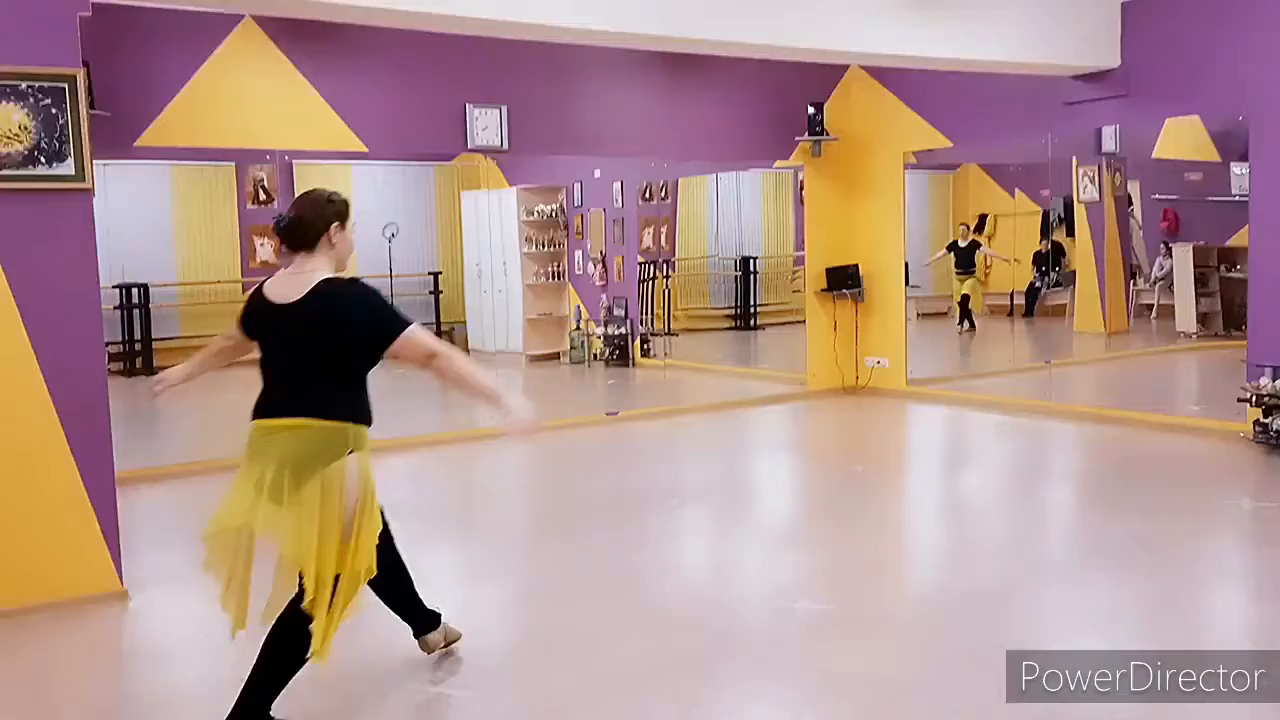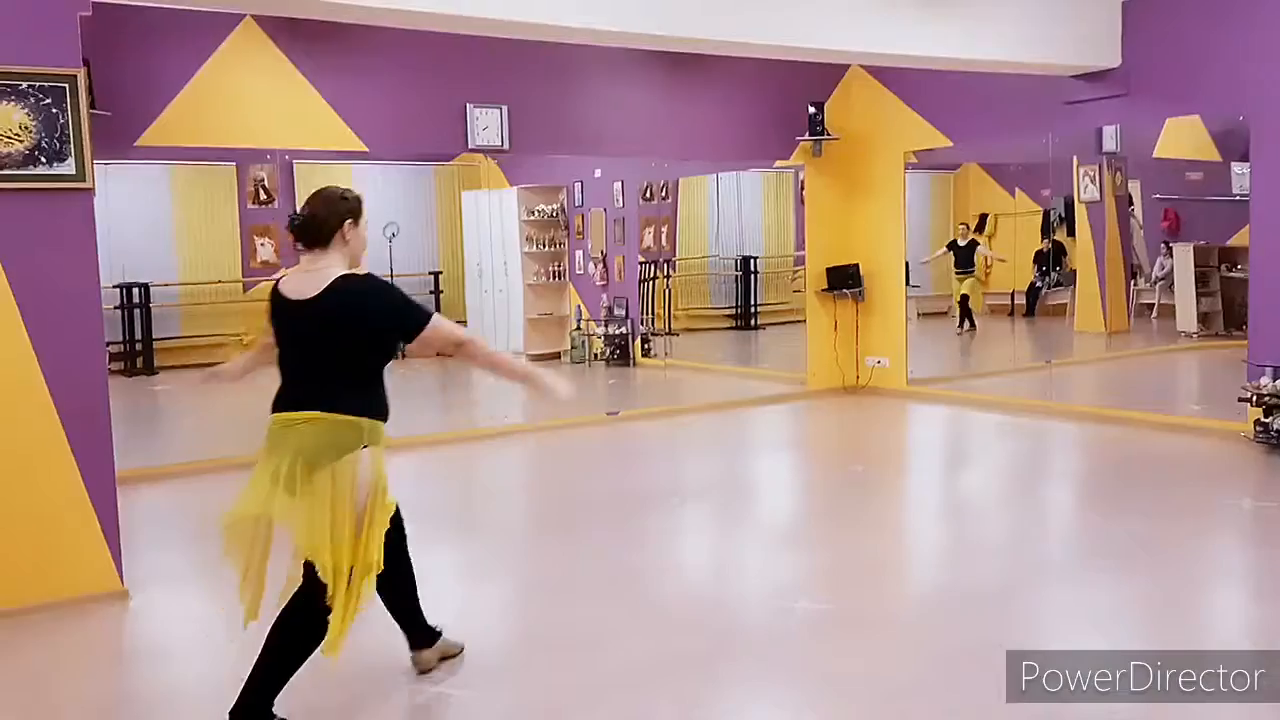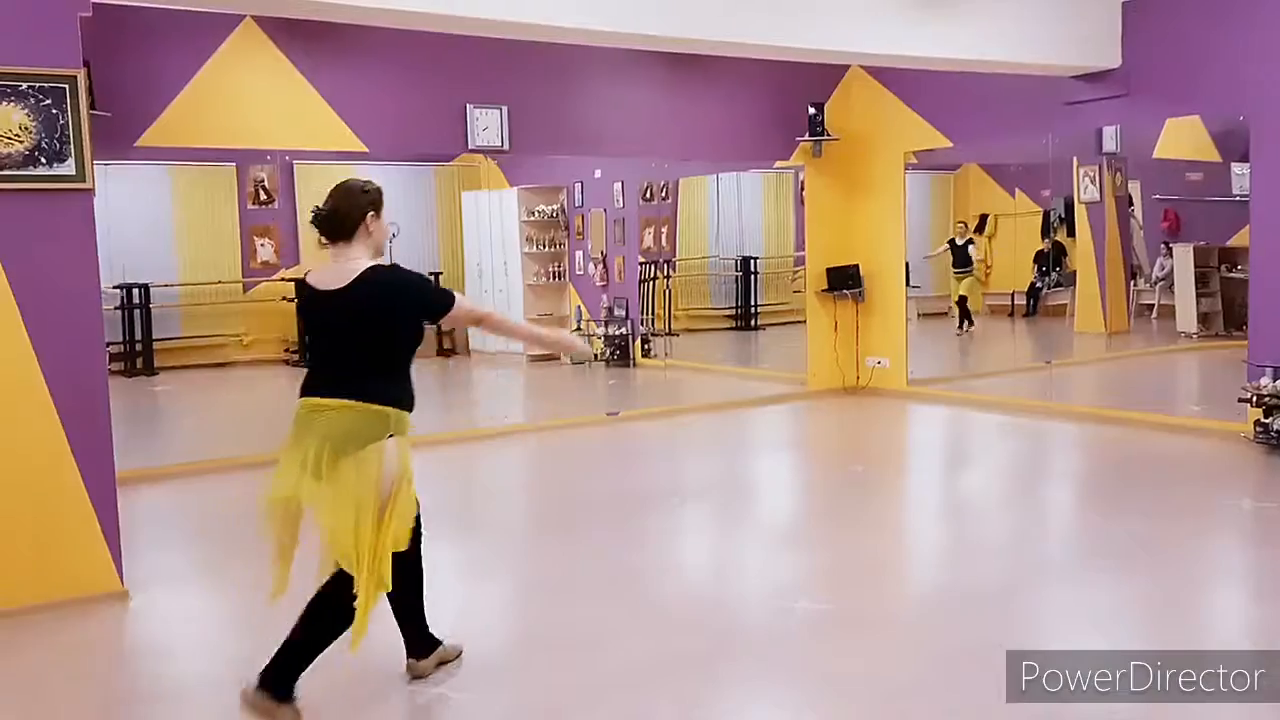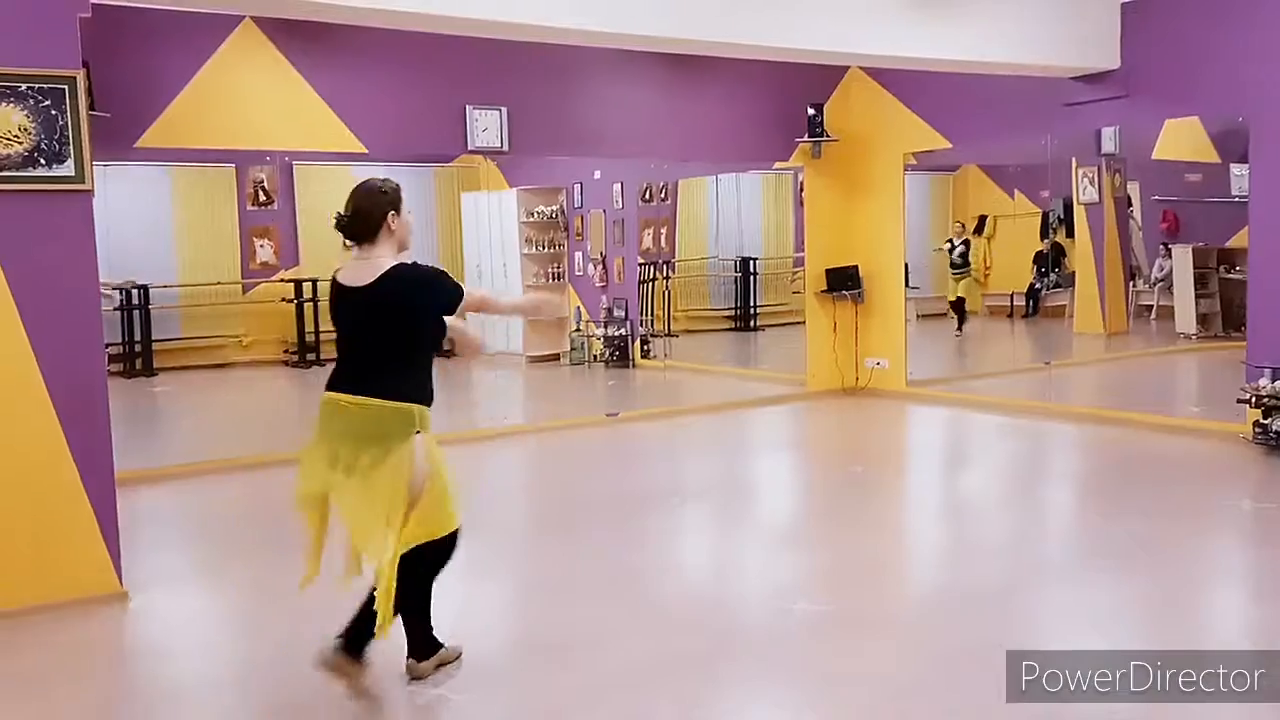
dt=0.1s
person 1, frame 1
left shoulder: (265, 294)
right shoulder: (347, 299)
left elbow: (229, 345)
right elbow: (431, 353)
left wrist: (183, 372)
right wrist: (500, 395)
left hip: (272, 444)
right hip: (327, 454)
left knee: (370, 541)
right knee: (319, 586)
left ankle: (428, 626)
person 1, frame 2
left shoulder: (284, 290)
right shoulder: (371, 295)
left elbow: (275, 345)
right elbow: (457, 341)
left wrist: (239, 365)
right wrist: (536, 376)
left hip: (293, 438)
right hip: (342, 447)
left knee: (388, 538)
right knee: (327, 581)
left ankle: (424, 640)
person 1, frame 3
left shoulder: (311, 285)
right shoulder: (393, 284)
right elbow: (472, 316)
right wrist: (543, 335)
left hip: (318, 426)
right hip: (368, 434)
left knee: (401, 536)
right knee: (365, 560)
left ankle: (422, 646)
person 1, frame 4
left shoulder: (343, 281)
right shoulder: (415, 281)
right elbow: (475, 301)
left wrist: (450, 330)
right wrist: (522, 304)
left hip: (341, 421)
right hip: (391, 429)
left knee: (415, 533)
right knee: (437, 536)
left ankle: (423, 649)
right ankle: (350, 647)
